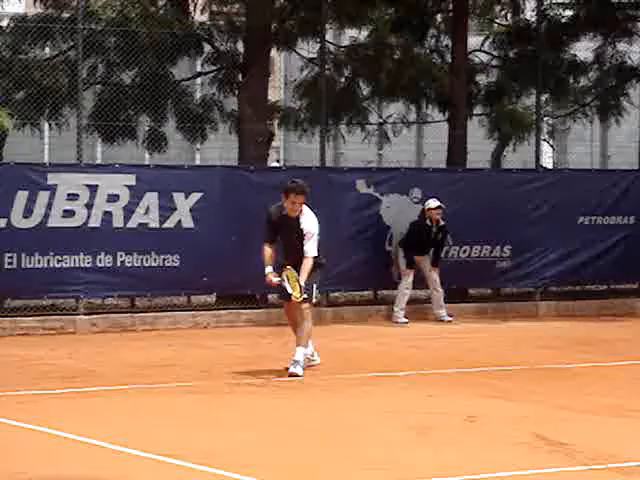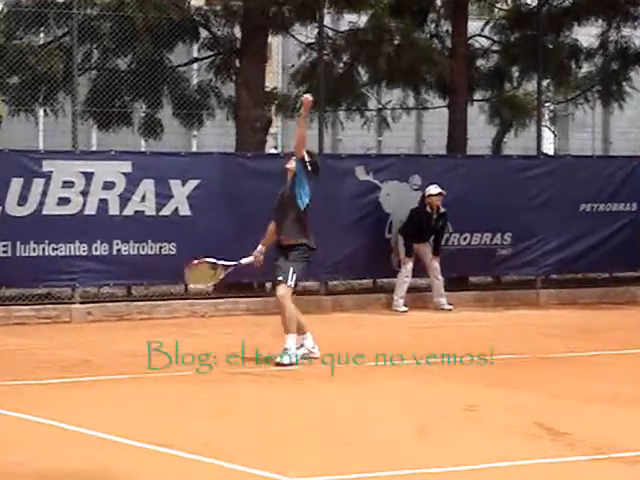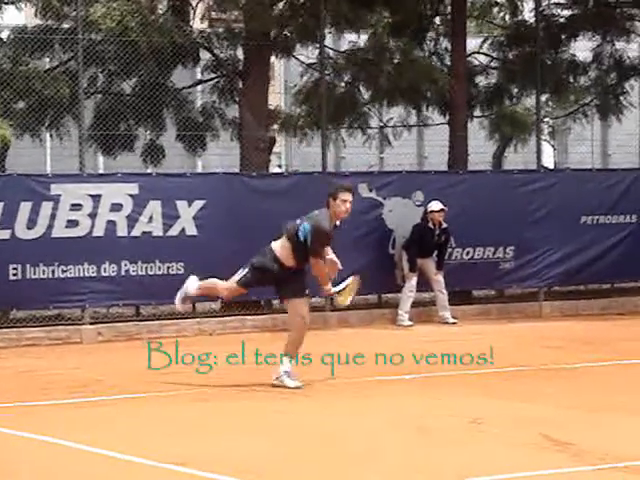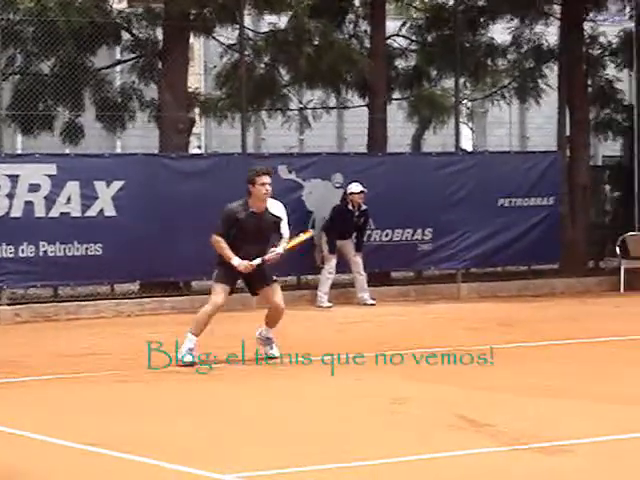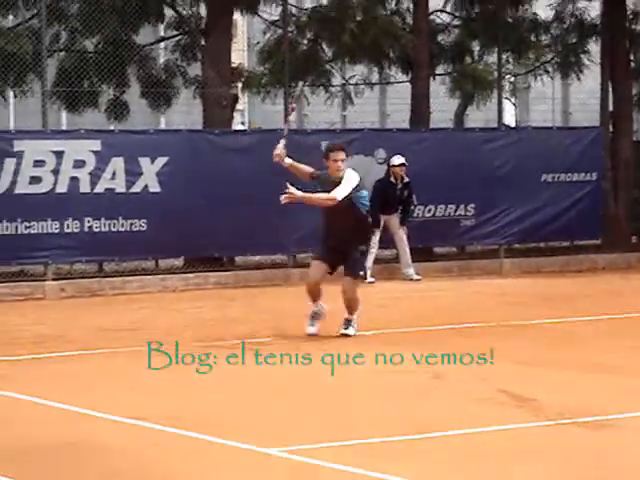
dt=1s
person 1, frame 1
left shoulder: (309, 220)
right shoulder: (274, 213)
left elbow: (309, 256)
right elbow: (269, 244)
left wrist: (301, 282)
right wrist: (269, 269)
left hip: (309, 267)
right hip: (290, 265)
left knee: (304, 307)
right knee: (290, 308)
left ankle: (298, 359)
right ankle: (309, 353)
person 1, frame 2
left shoulder: (301, 182)
right shoulder: (286, 190)
left elbow: (299, 147)
left wrist: (304, 113)
right wrist: (262, 247)
left hip: (298, 250)
right hip: (285, 250)
left knee: (283, 295)
right knee: (283, 301)
left ankle: (292, 347)
right ankle: (308, 344)
person 1, frame 3
left shoulder: (330, 222)
right shoulder: (322, 225)
right elbow: (316, 264)
left wrist: (330, 257)
right wrist: (326, 283)
left hip: (293, 271)
right hip: (271, 263)
left knee: (301, 321)
right knee: (227, 291)
left ankle: (284, 369)
right ankle: (193, 288)
person 1, frame 4
left shoulder: (278, 209)
right shoulder: (233, 210)
left elbow: (285, 237)
right elbow: (217, 238)
left wrist: (279, 250)
right wrist: (235, 260)
left hip: (257, 264)
right hip: (232, 264)
left knee: (278, 306)
right knee: (215, 302)
left ankle: (265, 336)
right ankle: (188, 346)
person 1, frame 5
left shoulder: (351, 178)
right shoulder: (325, 177)
left elbow: (331, 199)
right elbow: (309, 173)
left wrist: (298, 196)
right wrist: (286, 161)
left hip: (357, 242)
right hip: (332, 239)
left knee: (349, 291)
right knee: (312, 281)
left ankle: (350, 318)
right ankle: (318, 309)
person 2, frame 1
left shoulder: (443, 228)
right shoulder: (417, 225)
left elbow: (439, 247)
right elbow: (409, 246)
left wrist: (435, 265)
right wrist: (410, 266)
left hip: (425, 255)
right hip: (406, 253)
left knee: (435, 281)
right knee: (407, 281)
left ankle: (441, 314)
right ankle: (398, 315)
person 2, frame 2
left shoulder: (443, 215)
right shoulder: (417, 212)
left elbow: (439, 235)
right elbow: (408, 234)
left wrist: (436, 253)
right wrist: (408, 254)
left hip: (424, 242)
right hip: (406, 241)
left knee: (435, 268)
right knee: (406, 269)
left ankle: (441, 302)
right ankle: (397, 303)
person 2, frame 3
left shoulder: (445, 230)
right shoulder: (420, 228)
left elbow: (442, 250)
right elbow: (412, 249)
left wrist: (440, 268)
right wrist: (412, 269)
left hip: (428, 257)
right hip: (410, 256)
left knee: (439, 282)
right knee: (411, 284)
left ankle: (445, 316)
right ankle: (402, 318)
person 2, frame 4
left shoulder: (364, 211)
right shoulder: (339, 210)
left elbow: (361, 232)
right elbow: (331, 231)
left wrist: (358, 249)
right wrist: (331, 251)
left hip: (347, 239)
right hip: (330, 238)
left knee: (358, 264)
right knee: (330, 266)
left ankle: (364, 297)
right ankle: (321, 299)
person 2, frame 5
left shoulder: (406, 184)
right shoulder: (381, 184)
left elbow: (407, 203)
right elbow: (375, 203)
left wrist: (403, 221)
right wrist: (375, 222)
left hip: (393, 215)
right hip: (377, 214)
left knee: (402, 241)
right knee: (373, 242)
left ankle: (408, 272)
right ankle: (365, 274)
